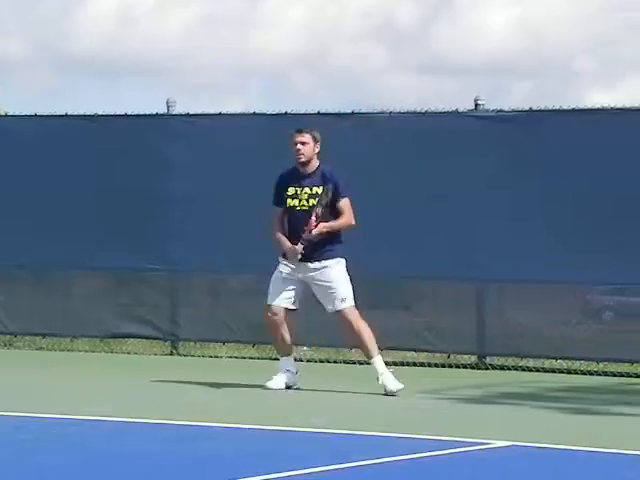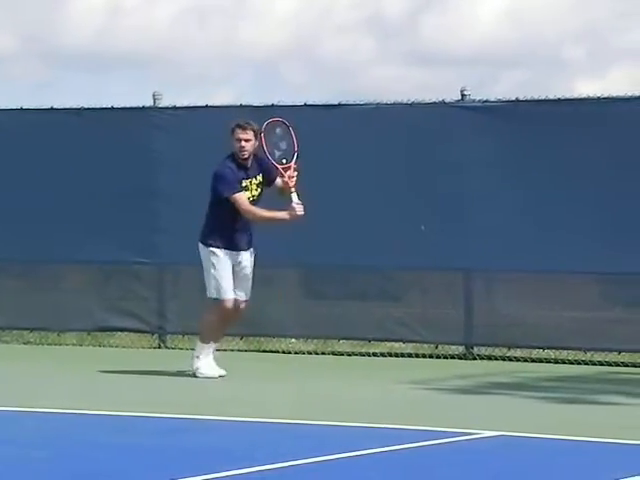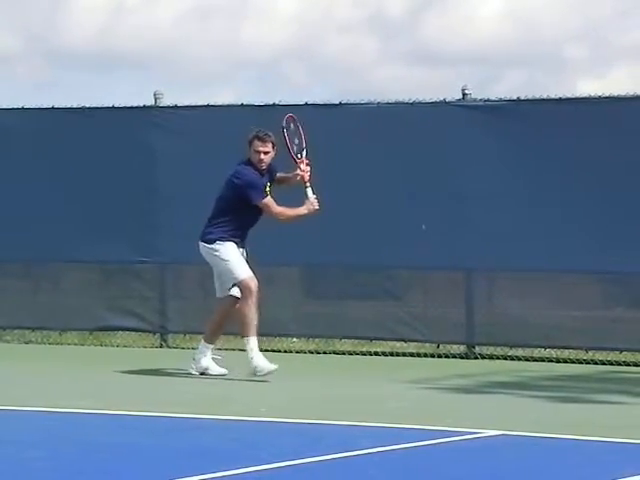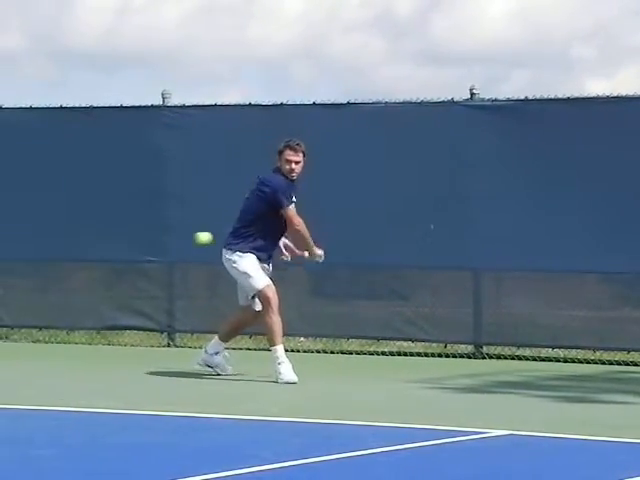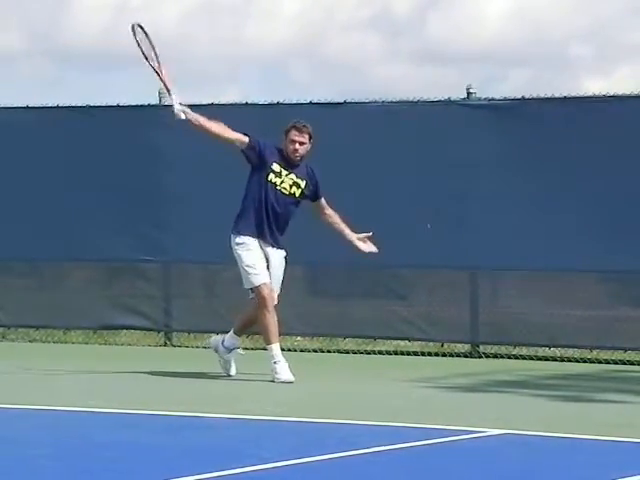
dt=1s
person 1, frame 1
left shoulder: (330, 178)
right shoulder: (284, 180)
left elbow: (349, 219)
right elbow: (277, 223)
left wrist: (324, 228)
right wrist: (286, 245)
left hip: (328, 259)
right hip: (293, 261)
left knee: (350, 315)
right knee: (274, 313)
left ankle: (383, 372)
right ankle: (288, 370)
person 1, frame 2
left shoulder: (262, 164)
right shoulder: (225, 171)
left elbow: (283, 188)
right elbow: (247, 211)
left wrist: (289, 183)
right wrist: (286, 215)
left hip: (244, 246)
right hip: (217, 245)
left knee: (238, 306)
right knee: (224, 304)
left ankle: (207, 354)
right ankle: (200, 357)
person 1, frame 3
left shoulder: (264, 169)
right shoulder: (247, 176)
left elbow: (276, 179)
right elbow: (277, 213)
left wrist: (294, 176)
right wrist: (306, 209)
left hip: (231, 243)
right hip: (217, 242)
left knee: (231, 302)
right knee: (250, 286)
left ankle: (201, 358)
right ankle: (255, 357)
person 1, frame 4
left shoulder: (287, 183)
right shoulder: (275, 183)
right elbow: (295, 224)
left wrist: (280, 239)
right wrist: (313, 250)
left hip: (261, 255)
right hip: (240, 252)
left knee: (252, 311)
right knee: (270, 297)
left ankle: (212, 352)
right ankle: (282, 363)
person 1, frame 5
left shoulder: (308, 175)
right shoulder: (265, 153)
left elbow: (325, 210)
right elbow: (229, 134)
left wrist: (351, 235)
right wrist: (188, 115)
left hip: (275, 245)
right hip: (247, 238)
left knee: (263, 304)
right knee: (265, 297)
left ankle: (226, 343)
right ankle: (278, 362)
